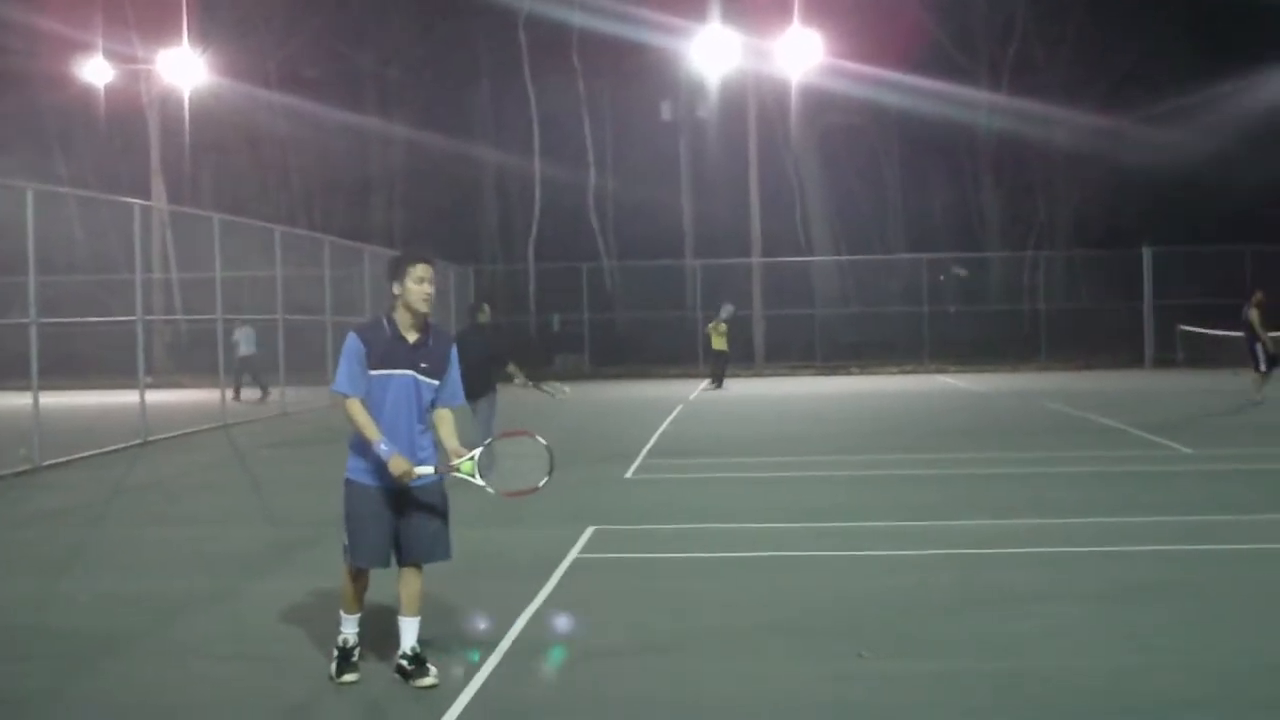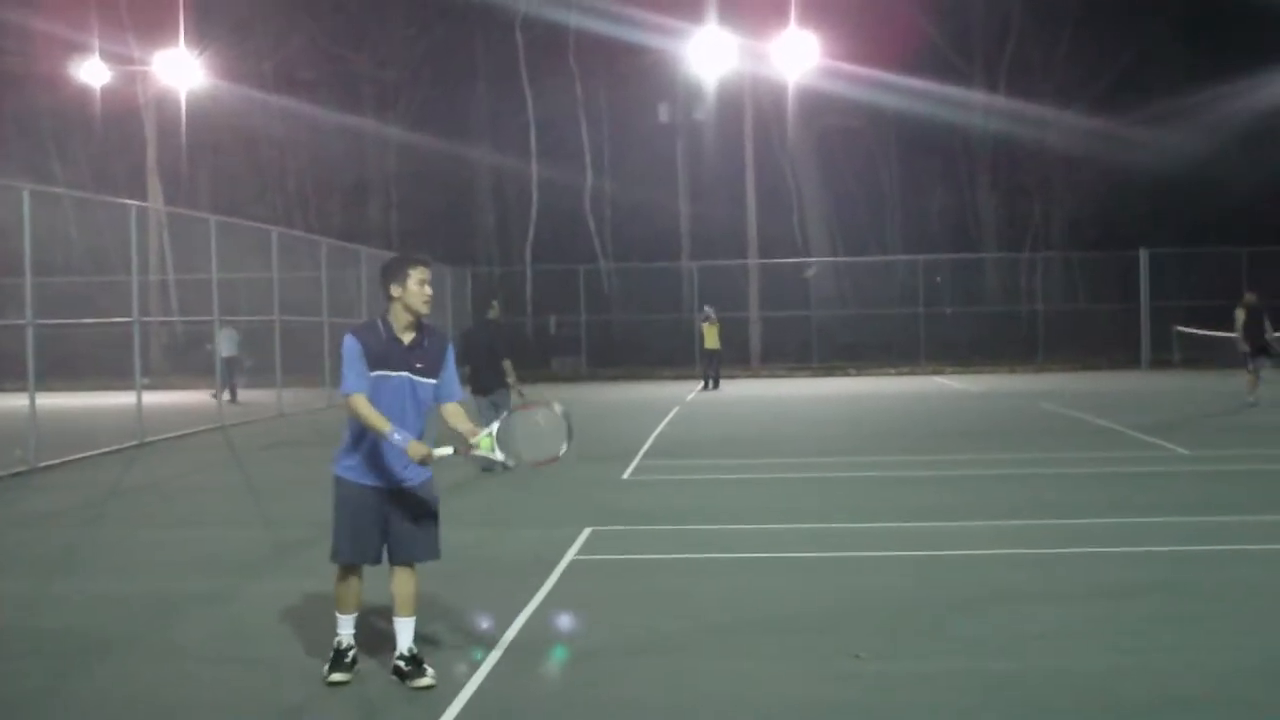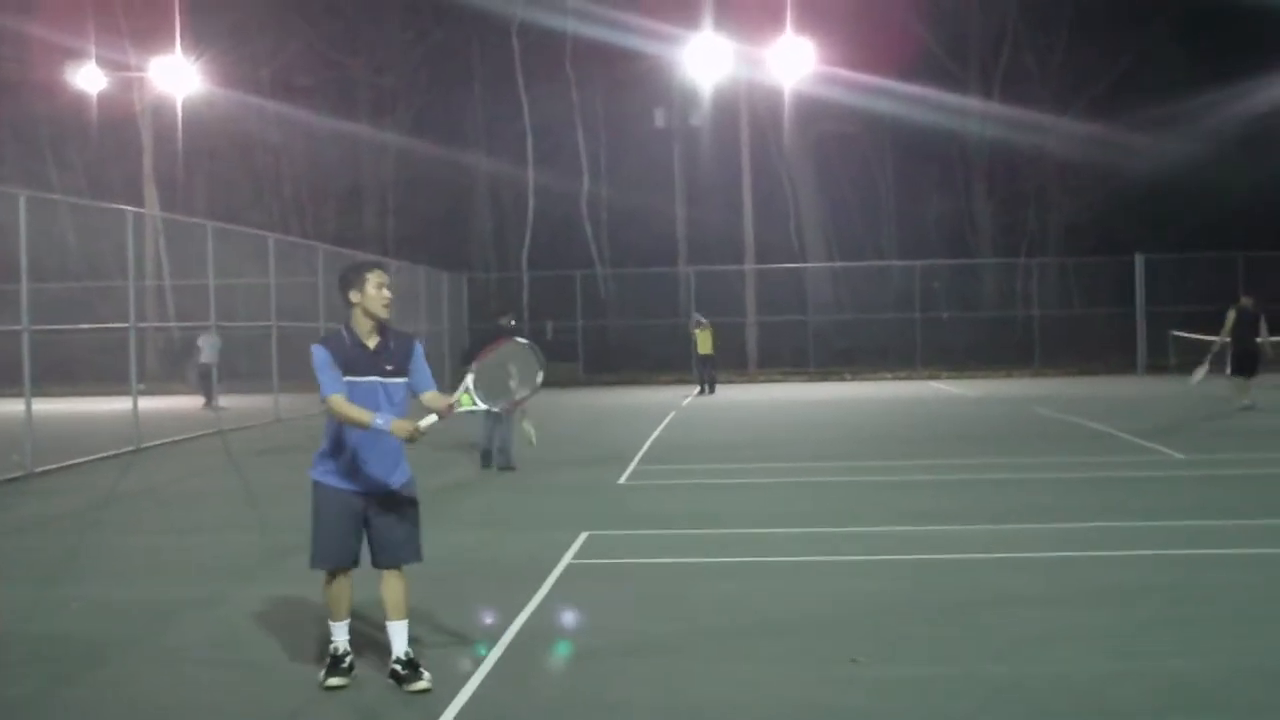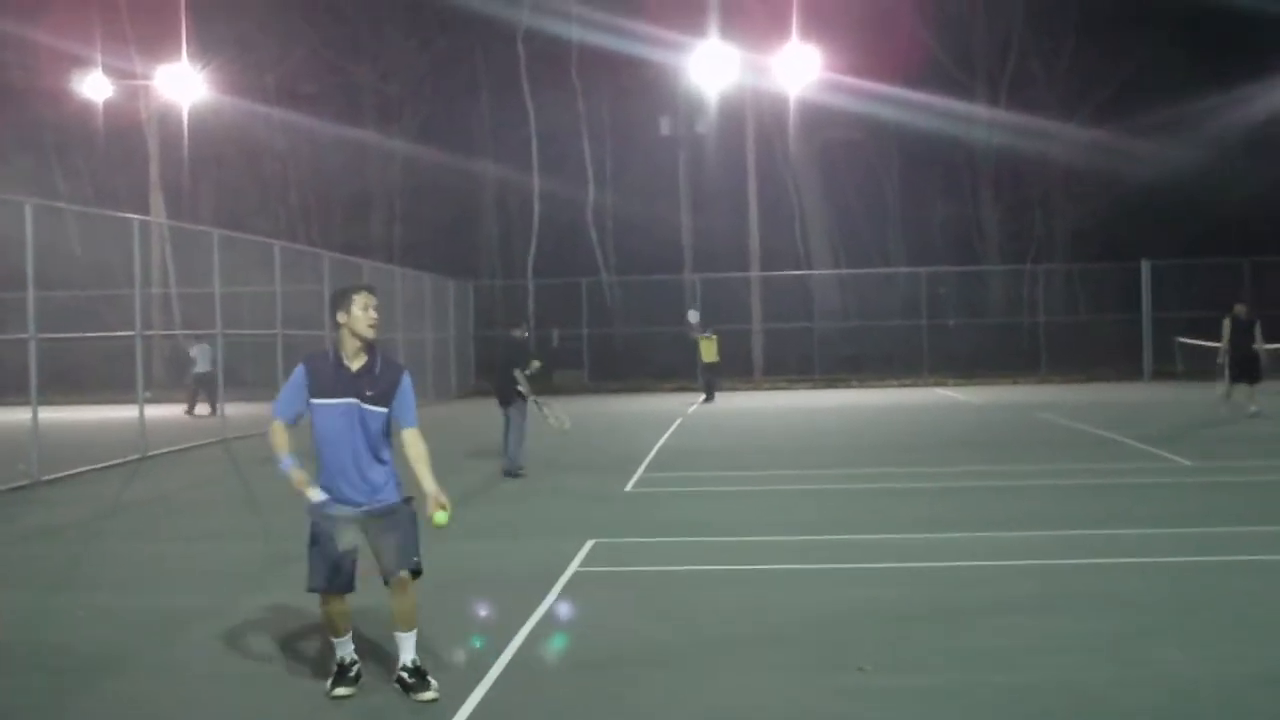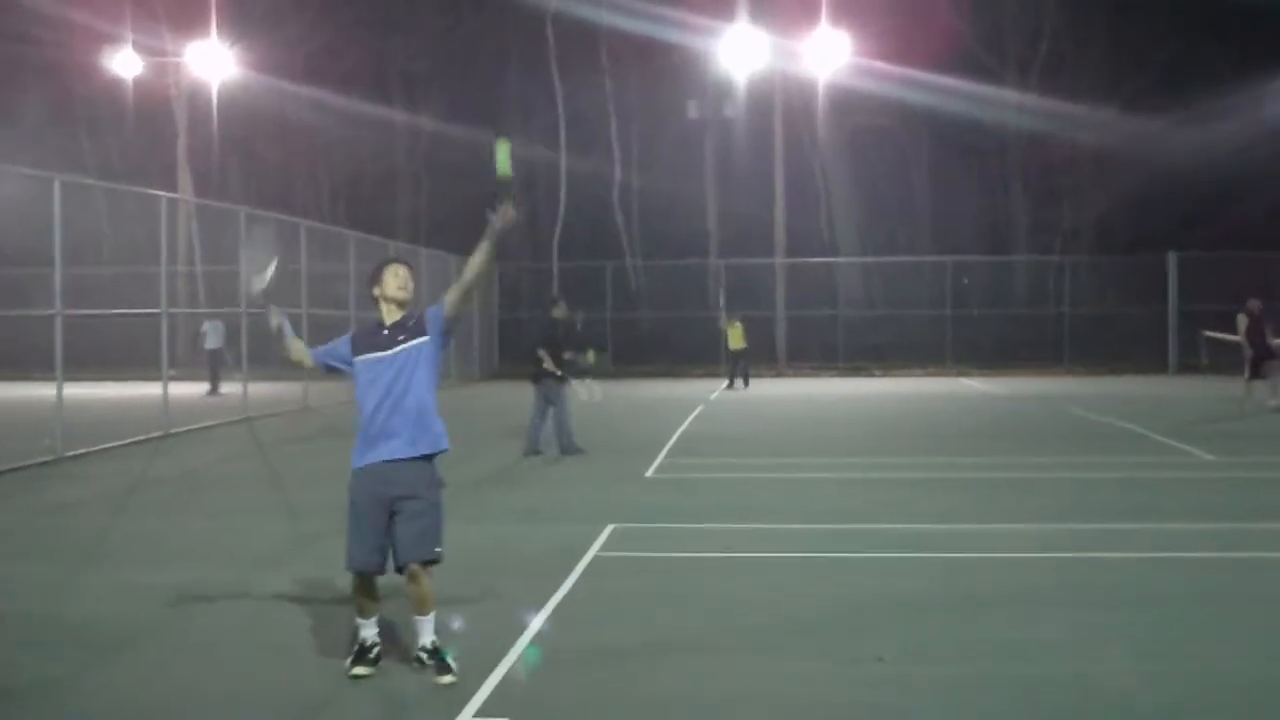
dt=0.4s
person 1, frame 1
left shoulder: (443, 346)
right shoulder: (363, 339)
left elbow: (442, 407)
right elbow: (351, 402)
left wrist: (452, 446)
right wrist: (387, 452)
left hip: (421, 475)
right hip: (369, 473)
left knee: (413, 562)
right knee: (360, 563)
left ankle: (408, 651)
right ankle: (347, 641)
person 1, frame 2
left shoulder: (439, 346)
right shoulder: (359, 340)
left elbow: (447, 403)
right elbow: (357, 403)
left wrist: (470, 431)
right wrist: (402, 440)
left hip: (412, 476)
right hip: (360, 473)
left knee: (405, 561)
right knee: (351, 562)
left ankle: (405, 652)
right ankle: (344, 644)
person 1, frame 3
left shoulder: (407, 346)
right shoulder: (327, 349)
left elbow: (428, 396)
right elbow: (337, 406)
left wrist: (453, 404)
right wrist: (386, 422)
left hip: (392, 479)
right hip: (338, 480)
left knee: (393, 565)
right knee: (337, 567)
left ankle: (400, 656)
right ankle: (340, 650)
person 1, frame 4
left shoulder: (394, 375)
right shoulder: (310, 370)
left elbow: (409, 435)
right elbow: (278, 424)
left wrist: (430, 487)
right wrist: (289, 466)
left hip: (386, 498)
right hip: (331, 503)
left knee: (401, 577)
right knee: (331, 591)
left ankle: (408, 664)
right ankle: (346, 661)
person 1, frame 5
left shoulder: (430, 326)
right shoulder: (358, 344)
left elbow: (465, 284)
right elbow: (308, 357)
left wrist: (492, 235)
right wrist: (284, 329)
left hip: (417, 469)
right hip: (370, 471)
left knee: (416, 564)
right knee: (363, 569)
left ankle: (428, 644)
right ankle: (368, 640)
person 2, frame 1
left shoulder: (462, 337)
right shoulder: (488, 335)
left elbow: (458, 363)
right elbow: (504, 360)
right wrist: (519, 375)
left hip: (468, 387)
right hip: (485, 387)
left knee: (482, 426)
right knee: (484, 428)
person 2, frame 2
left shoulder: (470, 333)
right shoulder: (495, 329)
left elbow: (466, 360)
right elbow: (503, 356)
right wrist: (512, 376)
left hip: (478, 384)
right hip: (497, 382)
left knee: (486, 422)
left ankle: (488, 462)
person 2, frame 3
left shoulder: (485, 336)
right shoulder: (510, 335)
left elbow: (468, 359)
left knee: (489, 420)
right knee: (505, 422)
left ankle: (486, 448)
right ankle: (504, 461)
person 2, frame 4
left shoulder: (506, 344)
right shoulder: (519, 344)
right elbow: (515, 367)
left wrist: (530, 368)
left hip: (502, 391)
right hip: (514, 392)
left knee: (510, 428)
right knee: (517, 430)
left ankle: (511, 463)
right ankle: (511, 466)
person 2, frame 5
left shoulder: (559, 326)
right shoulder: (551, 326)
right elbow: (540, 348)
left wrist: (568, 355)
right wrist: (549, 363)
left hip: (543, 375)
right hip: (549, 375)
left knee: (540, 411)
right knee: (561, 409)
left ankle: (531, 447)
right ankle: (568, 446)
